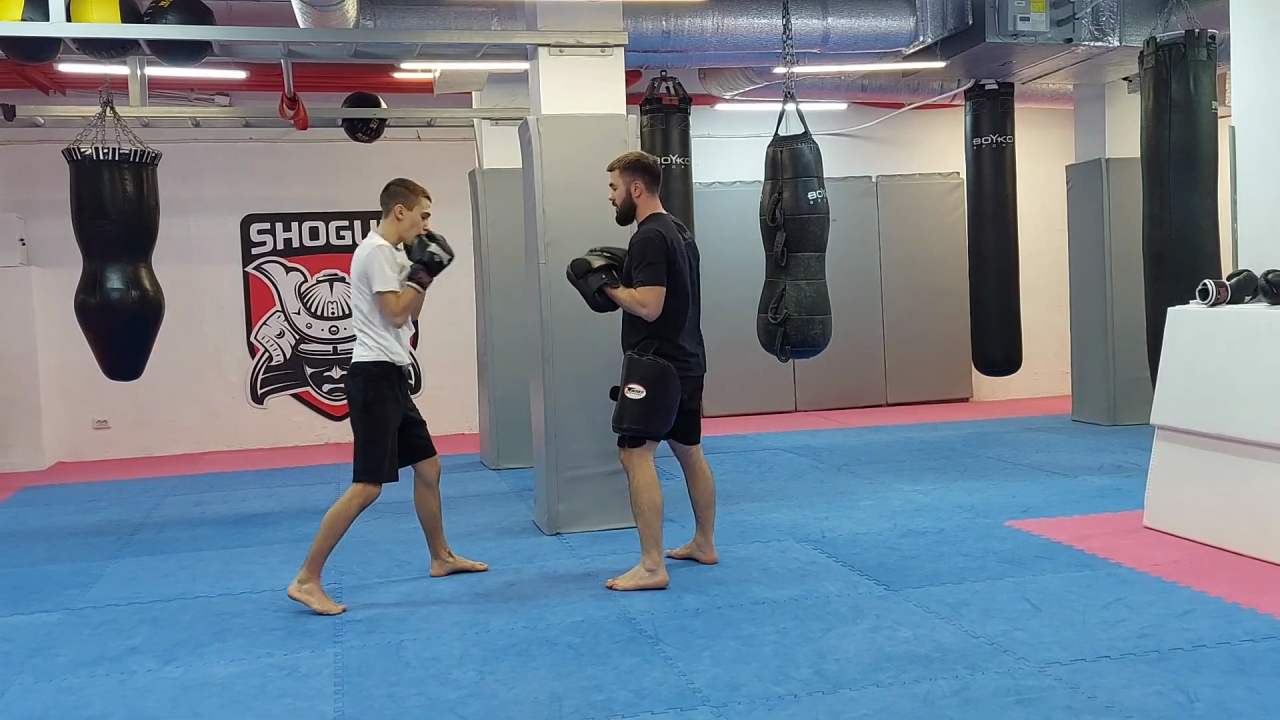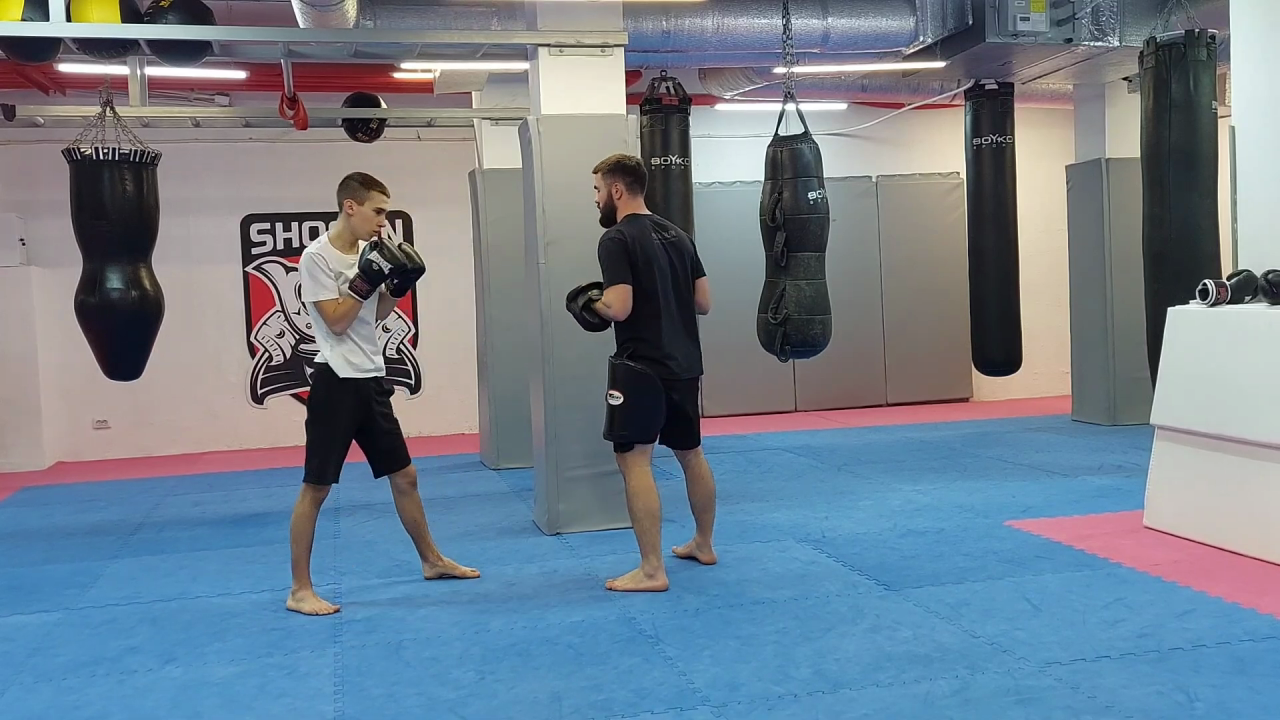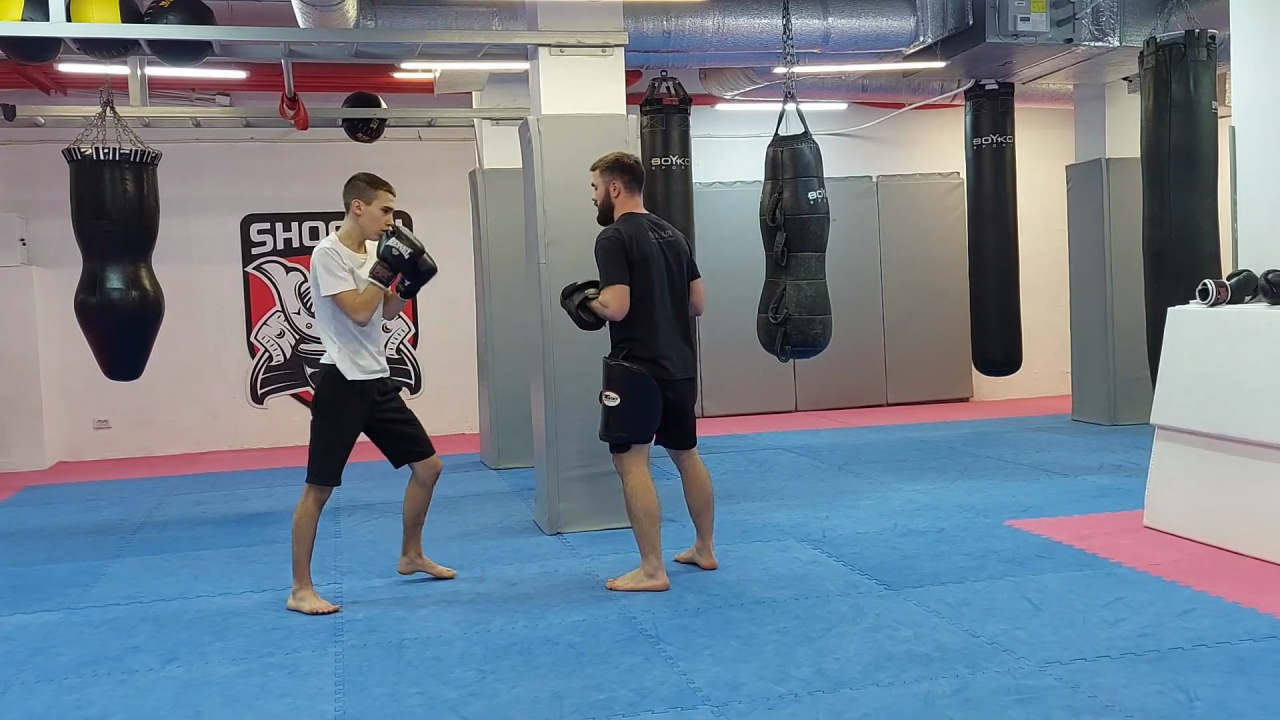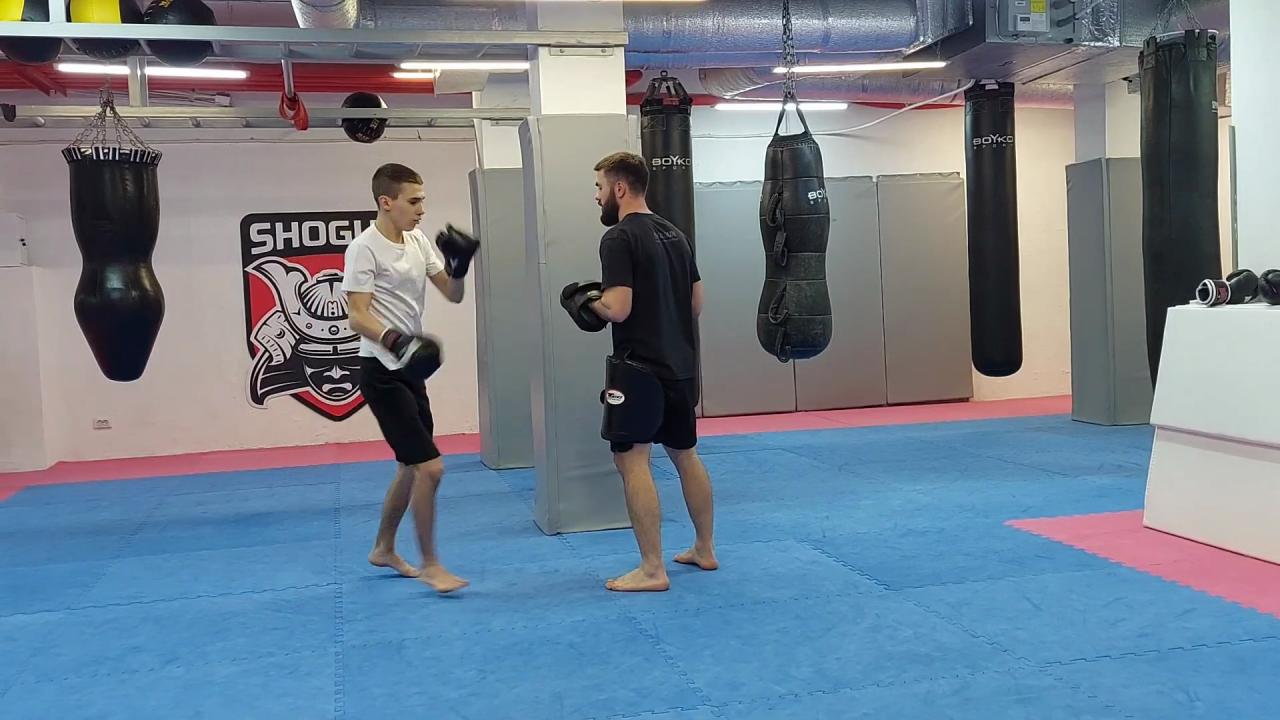
dt=0.3s
person 1, frame 1
left shoulder: (647, 237)
right shoulder: (679, 232)
left elbow: (648, 306)
left wrist: (607, 287)
right wrist: (624, 281)
left hip: (657, 365)
right hip: (685, 362)
left knee: (636, 456)
right knee: (689, 451)
left ankle: (652, 566)
right ankle: (703, 543)
person 1, frame 2
left shoulder: (617, 239)
right shoulder: (677, 235)
left elbow: (620, 308)
right elbow: (703, 302)
left wrist: (591, 303)
left hip: (643, 368)
right hip: (683, 366)
left knee: (633, 461)
right knee: (690, 454)
left ankle: (652, 570)
right ankle: (704, 543)
person 1, frame 3
left shoulder: (613, 238)
right shoulder: (672, 235)
left elbow: (616, 307)
right elbow: (697, 303)
left wrist: (587, 301)
left hip: (639, 369)
right hip: (680, 366)
left knee: (631, 462)
right knee: (687, 455)
left ankle: (652, 570)
right ankle: (705, 549)
person 1, frame 4
left shoulder: (618, 238)
right shoulder: (675, 235)
left elbow: (618, 308)
right elbow: (696, 304)
left wrist: (589, 301)
left hip: (641, 368)
right hip: (680, 365)
left knee: (632, 461)
right knee: (686, 454)
left ankle: (652, 570)
right ankle: (705, 549)
person 2, frame 1
left shoulder: (395, 250)
right shoulder: (378, 252)
left elbow: (408, 313)
right elbow: (398, 315)
left wrist: (423, 273)
right wrist: (422, 269)
left hip: (390, 376)
right hip: (376, 375)
left knee: (429, 467)
right knee: (366, 487)
left ankle: (442, 556)
right ankle: (307, 580)
person 2, frame 2
left shoulder: (367, 250)
right shoulder: (317, 256)
right elbow: (336, 322)
left wrist: (397, 285)
right wrist: (365, 279)
left hip: (371, 381)
right hip: (335, 383)
left knee: (404, 477)
right knee: (316, 487)
left ankle: (432, 560)
right ankle: (300, 589)
person 2, frame 3
left shoulder: (372, 250)
right shoulder: (328, 254)
right elbow: (360, 313)
left wrist: (406, 286)
right wrist: (385, 268)
left hip: (378, 381)
right hip: (342, 384)
left knee: (428, 466)
right knee: (320, 487)
left ankle: (412, 556)
right ankle: (301, 588)
person 2, frame 4
left shoulder: (418, 241)
right shoulder: (365, 249)
left elbow: (452, 292)
right elbow: (358, 317)
left wrist: (457, 268)
right wrist: (398, 344)
left hip: (412, 370)
right hip: (384, 373)
left knee: (413, 467)
right knee: (431, 467)
left ankle: (384, 549)
right ankle: (429, 562)
